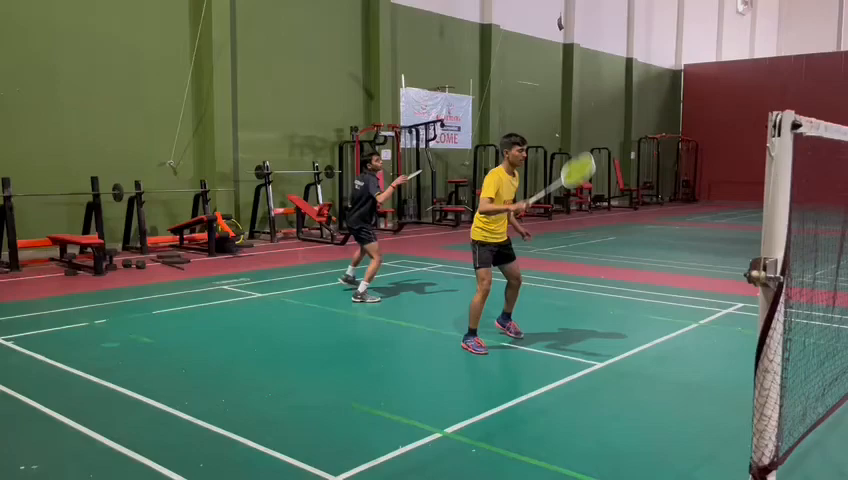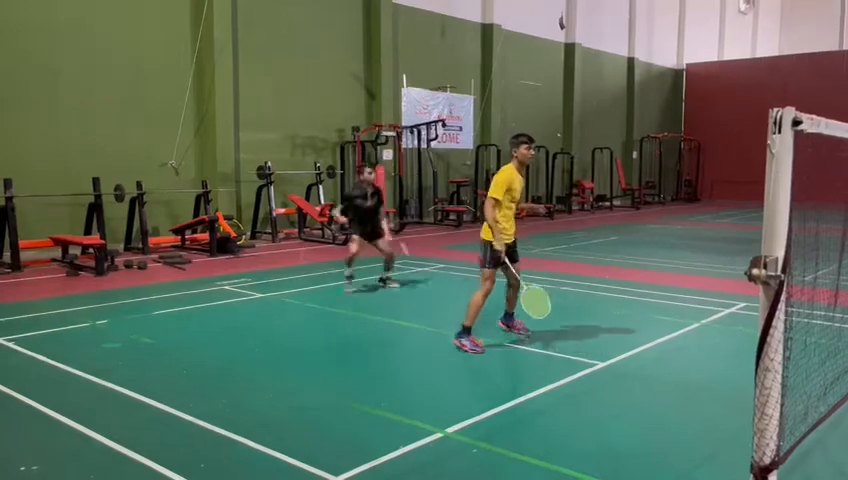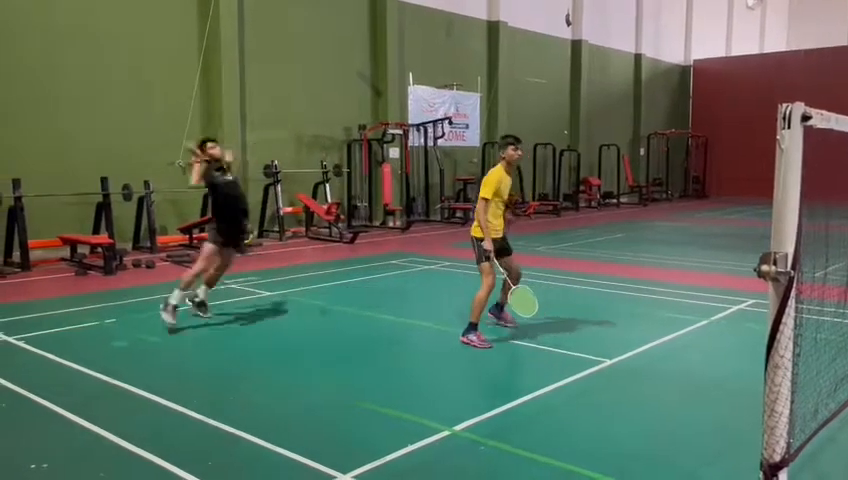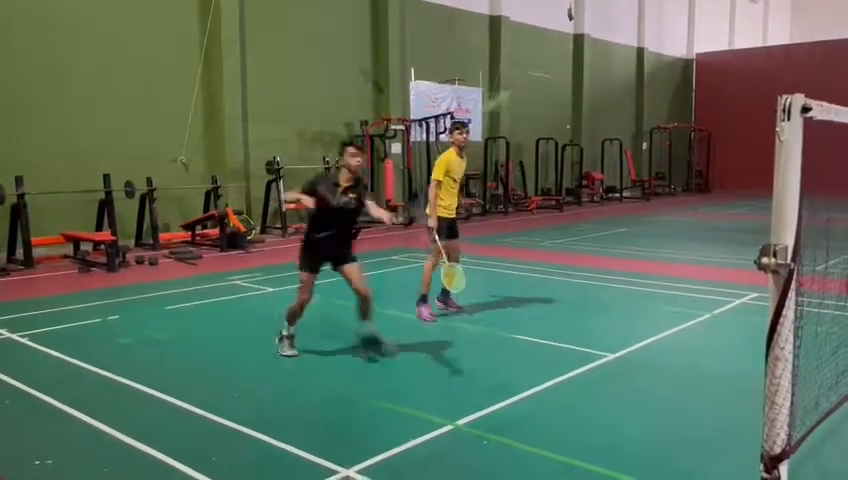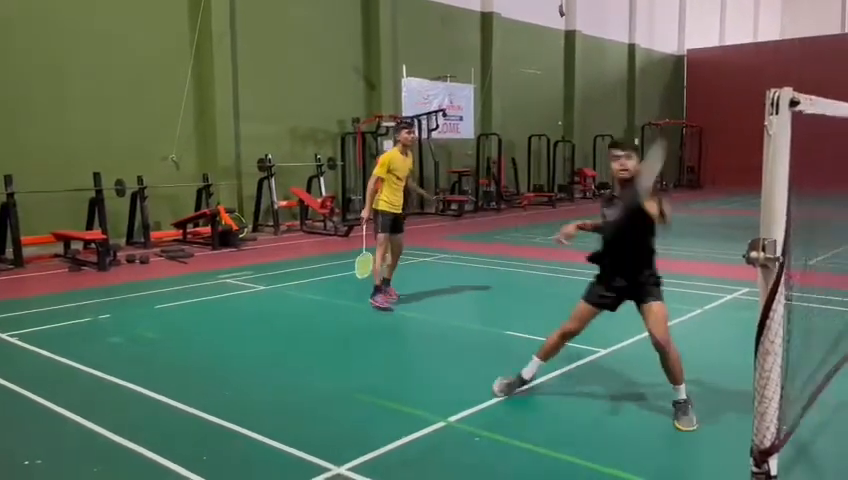
dt=1s
person 1, frame 1
left shoulder: (515, 176)
right shoulder: (494, 176)
right elbow: (483, 209)
left wrist: (518, 227)
right wrist: (510, 206)
left hip: (502, 238)
right hip: (483, 238)
left knee: (515, 279)
right knee: (484, 287)
left ankle: (505, 319)
right ankle: (470, 337)
person 1, frame 2
left shoulder: (520, 176)
right shoulder: (505, 174)
right elbow: (488, 208)
left wrist: (529, 207)
right wrist: (497, 240)
left hip: (509, 238)
right hip: (493, 239)
left knee: (515, 281)
right knee: (486, 288)
left ankle: (508, 320)
right ankle: (463, 334)
person 1, frame 3
left shoulder: (508, 177)
right shoulder: (494, 175)
right elbow: (480, 207)
left wrist: (506, 217)
right wrist: (487, 238)
left hip: (499, 234)
right hip: (483, 236)
left knee: (515, 274)
right knee: (489, 282)
left ankle: (498, 310)
right ankle: (470, 331)
person 1, frame 4
left shoulder: (463, 158)
right shoulder: (445, 158)
right elbow: (433, 188)
left wrist: (458, 200)
right wrist: (433, 217)
left hip: (451, 214)
right hip: (438, 215)
left knee: (454, 257)
right knee: (435, 258)
left ankle: (444, 296)
right ankle: (422, 301)
person 1, frame 5
left shoulder: (409, 157)
right shoulder: (388, 157)
right elbow: (372, 182)
left wrist: (423, 193)
right wrist: (366, 208)
left hip: (397, 209)
right hip: (383, 208)
left knee: (397, 248)
right knee: (382, 249)
left ankle: (385, 284)
right ankle: (376, 292)
person 2, frame 1
left shoulder: (361, 178)
right shoulder: (371, 179)
right elbow: (380, 199)
right wrist: (394, 185)
left hip: (354, 222)
right hip: (361, 225)
left knee: (362, 249)
right knee: (376, 259)
left ankle: (348, 276)
right ankle: (360, 293)
person 2, frame 2
left shoulder: (378, 191)
right shoulder: (352, 193)
left elbow: (381, 214)
right elbow: (336, 212)
left wrist: (386, 233)
right wrist: (340, 218)
left hip: (373, 228)
right hip: (357, 228)
left knee: (389, 253)
right knee: (354, 251)
left ankle: (386, 278)
right ankle: (348, 274)
person 2, frame 3
left shoulder: (225, 168)
right shoulder: (211, 176)
left elbow: (228, 158)
right elbow: (195, 182)
right wrist: (198, 160)
left hip: (236, 230)
right hip: (220, 228)
left knee: (221, 267)
right knee: (202, 267)
left ankle: (198, 298)
right ankle: (172, 303)
person 2, frame 4
left shoulder: (360, 187)
right shoulder: (321, 182)
left elbow: (373, 209)
right elbow: (290, 196)
left wrist: (387, 217)
right wrist: (301, 198)
left hip: (342, 248)
right hip: (314, 245)
left knee: (363, 292)
right knee: (304, 299)
left ankle: (367, 332)
right ankle: (286, 334)
person 2, frame 5
left shoulder: (640, 198)
right shoulder: (608, 200)
left elbow: (658, 215)
left wrist: (652, 207)
right wrist: (576, 228)
left hip: (643, 280)
right hip: (610, 278)
left knee: (662, 341)
right knee: (567, 331)
left ankle: (681, 401)
right ankle: (524, 377)
